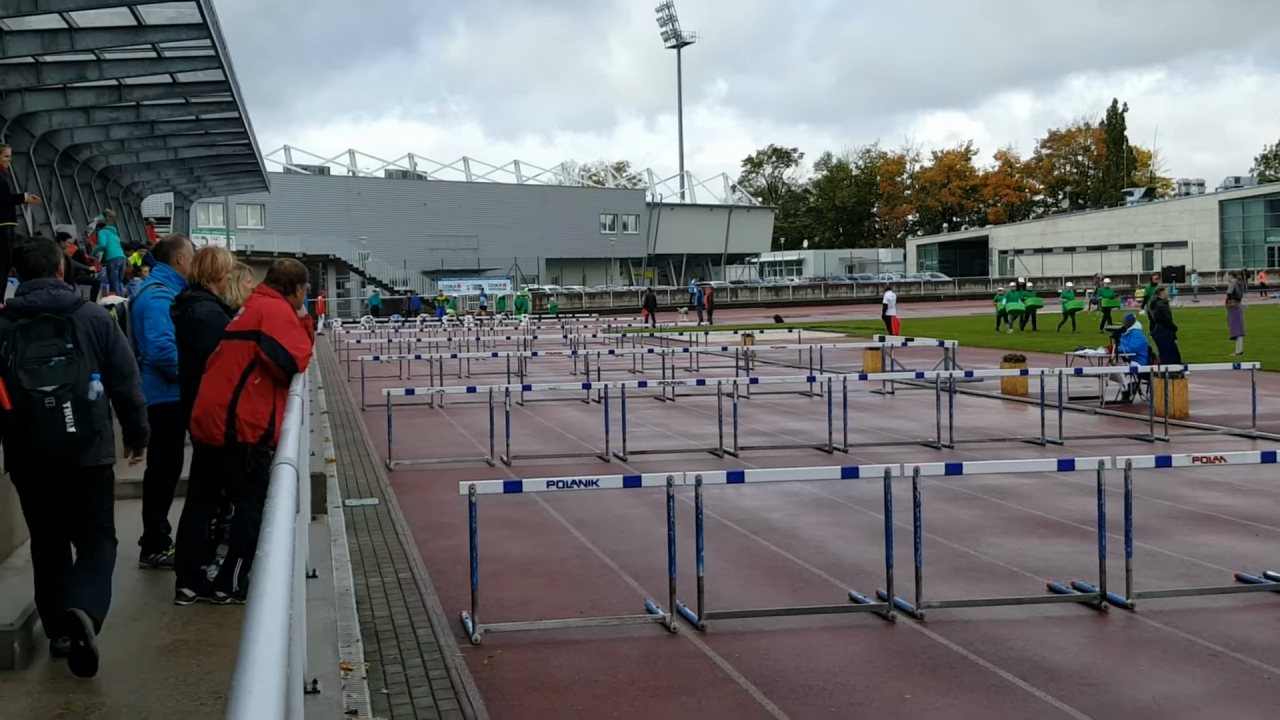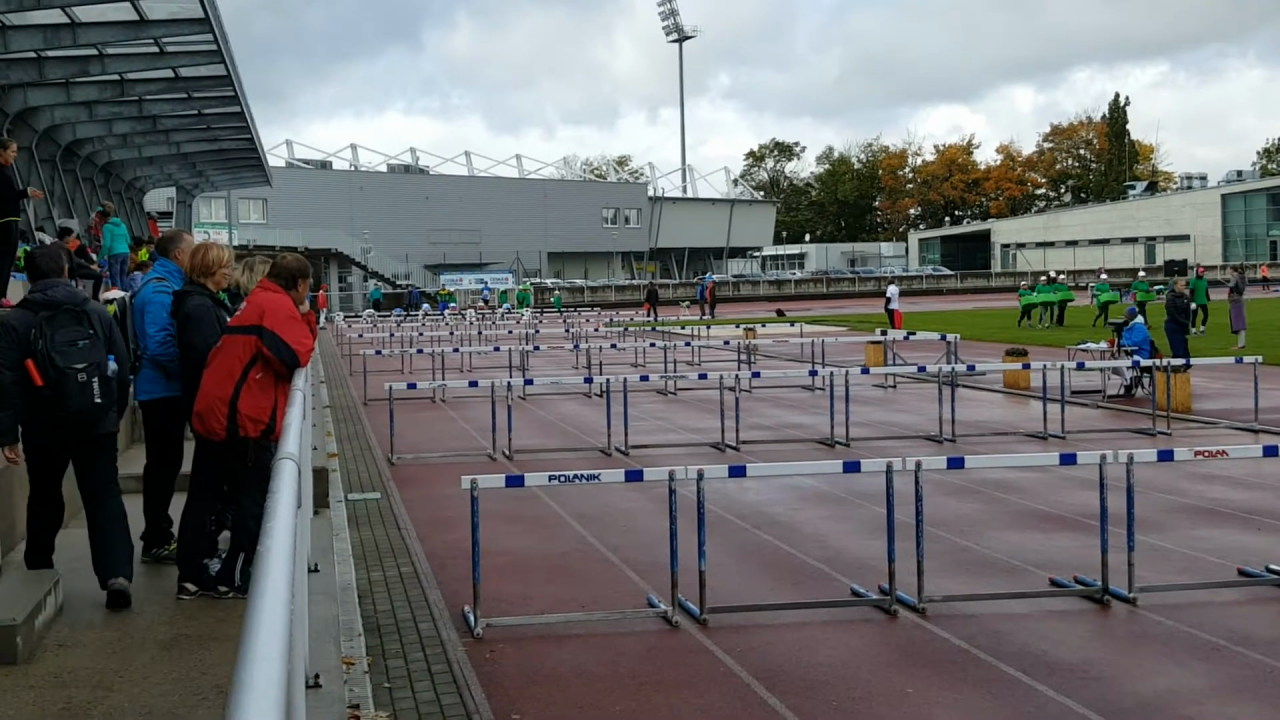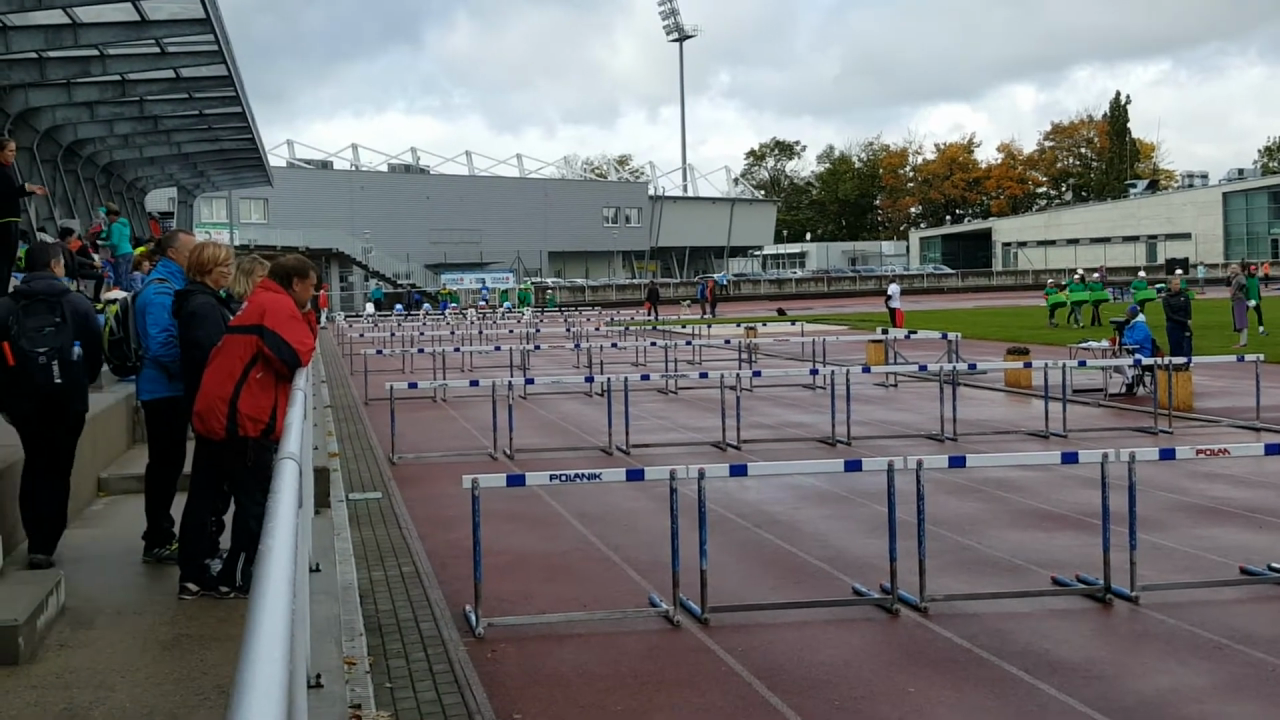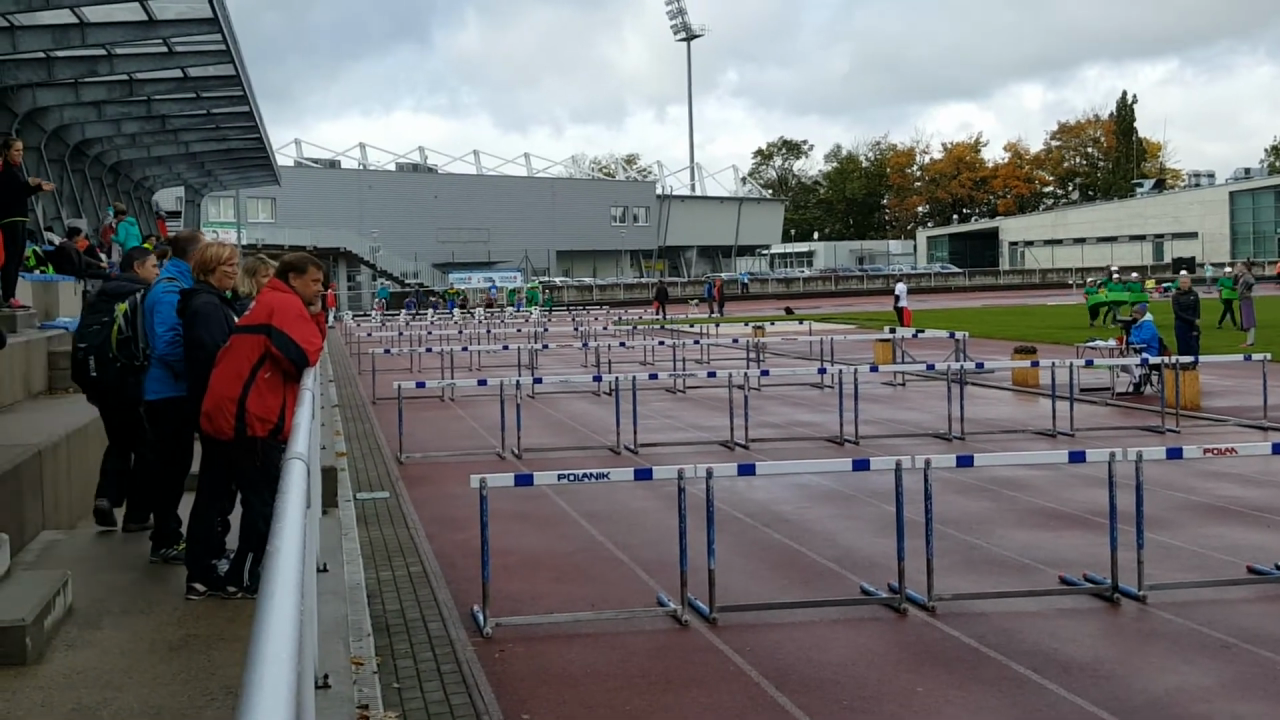
dt=1s
person 1, frame 1
left shoulder: (195, 307)
right shoulder: (207, 312)
left knee: (208, 487)
right knee: (205, 490)
left ankle: (201, 561)
right ankle: (189, 579)
person 1, frame 2
left shoulder: (207, 303)
right shoulder: (199, 307)
right elbow: (208, 360)
left knee: (214, 483)
right knee: (207, 485)
left ankle: (204, 556)
right ankle: (192, 572)
person 1, frame 3
left shoulder: (210, 301)
right shoulder: (202, 306)
right elbow: (211, 358)
left knee: (214, 482)
right knee: (208, 485)
left ankle: (206, 555)
right ankle: (193, 573)
person 1, frame 4
left shoulder: (217, 302)
right shoulder: (206, 306)
right elbow: (214, 359)
left knee: (221, 482)
right knee: (215, 484)
left ankle: (213, 555)
right ankle: (201, 571)
person 2, frame 1
right shoulder: (95, 318)
right elbow: (126, 384)
right wrist: (137, 435)
right hip: (88, 455)
left knee: (48, 545)
right knee: (96, 542)
left ankle: (59, 632)
right ankle: (82, 613)
person 2, frame 2
right shoulder: (97, 313)
right elbow: (121, 369)
right wrist: (114, 413)
left hip: (43, 429)
right hip: (97, 425)
left knee: (44, 496)
right knee: (105, 500)
left ankle: (38, 567)
right ankle: (116, 575)
person 2, frame 3
right shoulder: (77, 303)
right elbow: (95, 354)
right wrist: (77, 385)
right hip: (67, 401)
left knee: (35, 462)
right knee: (56, 471)
left ankle: (36, 533)
right ankle: (42, 546)
person 2, frame 4
left shoulder: (96, 298)
right shoulder: (145, 299)
left elbow: (82, 343)
left wrist: (88, 386)
left hip: (104, 386)
right hip: (136, 387)
left knee: (119, 444)
right knee: (143, 450)
left ankle: (106, 498)
right ankle: (137, 515)
person 3, frame 1
left shoulder: (255, 306)
right shoulder: (276, 310)
right elbow: (294, 361)
left wrist: (302, 322)
right wrist: (303, 322)
left hip: (217, 418)
right hip: (241, 423)
right knee: (253, 505)
right ankle: (231, 585)
person 3, frame 2
left shoulder: (258, 301)
right shoulder: (278, 306)
right elbow: (296, 357)
left wrist: (304, 318)
right wrist: (305, 318)
left hip: (220, 413)
right hip: (243, 418)
left knee: (225, 497)
right knee: (254, 500)
left ankle: (196, 575)
right ankle: (233, 579)
person 3, frame 3
left shoulder: (260, 302)
right shoulder: (278, 306)
left elbow: (290, 351)
right elbow: (296, 357)
left wrist: (306, 317)
right wrist: (305, 319)
left hip: (220, 413)
right hip: (243, 418)
left knee: (234, 497)
right knee: (255, 501)
left ankle: (201, 575)
right ankle: (234, 580)
person 3, frame 4
left shoulder: (268, 302)
right shoulder: (287, 305)
right elbow: (304, 357)
left wrist: (316, 316)
right wrist: (315, 317)
left hip: (225, 413)
right hip: (251, 419)
right knee: (263, 502)
left ankle: (202, 575)
right ankle: (242, 580)
person 4, frame 1
left shoulder: (164, 290)
right shoulder: (159, 296)
right elbow: (161, 350)
left hip: (166, 393)
right hip: (165, 394)
left knee: (166, 468)
right knee: (164, 469)
left ankle: (157, 539)
right ankle: (153, 547)
person 4, frame 2
left shoulder: (166, 285)
right shoulder: (160, 290)
right elbow: (161, 345)
left wrist: (186, 373)
left hip: (165, 388)
right hip: (162, 389)
left knee: (166, 462)
right knee: (163, 464)
left ankle: (159, 534)
right ankle: (156, 541)
person 4, frame 3
left shoulder: (170, 286)
right shoulder: (162, 291)
right elbow: (163, 346)
left hip: (169, 388)
right hip: (165, 389)
left knee: (168, 463)
right knee: (165, 464)
left ankle: (161, 534)
right ankle: (157, 542)
person 4, frame 4
left shoulder: (178, 285)
right shoulder: (171, 290)
right elbow: (169, 346)
left hip: (174, 388)
right hip: (171, 390)
left knee: (174, 463)
right knee: (172, 464)
left ankle: (168, 534)
right ankle: (164, 542)
